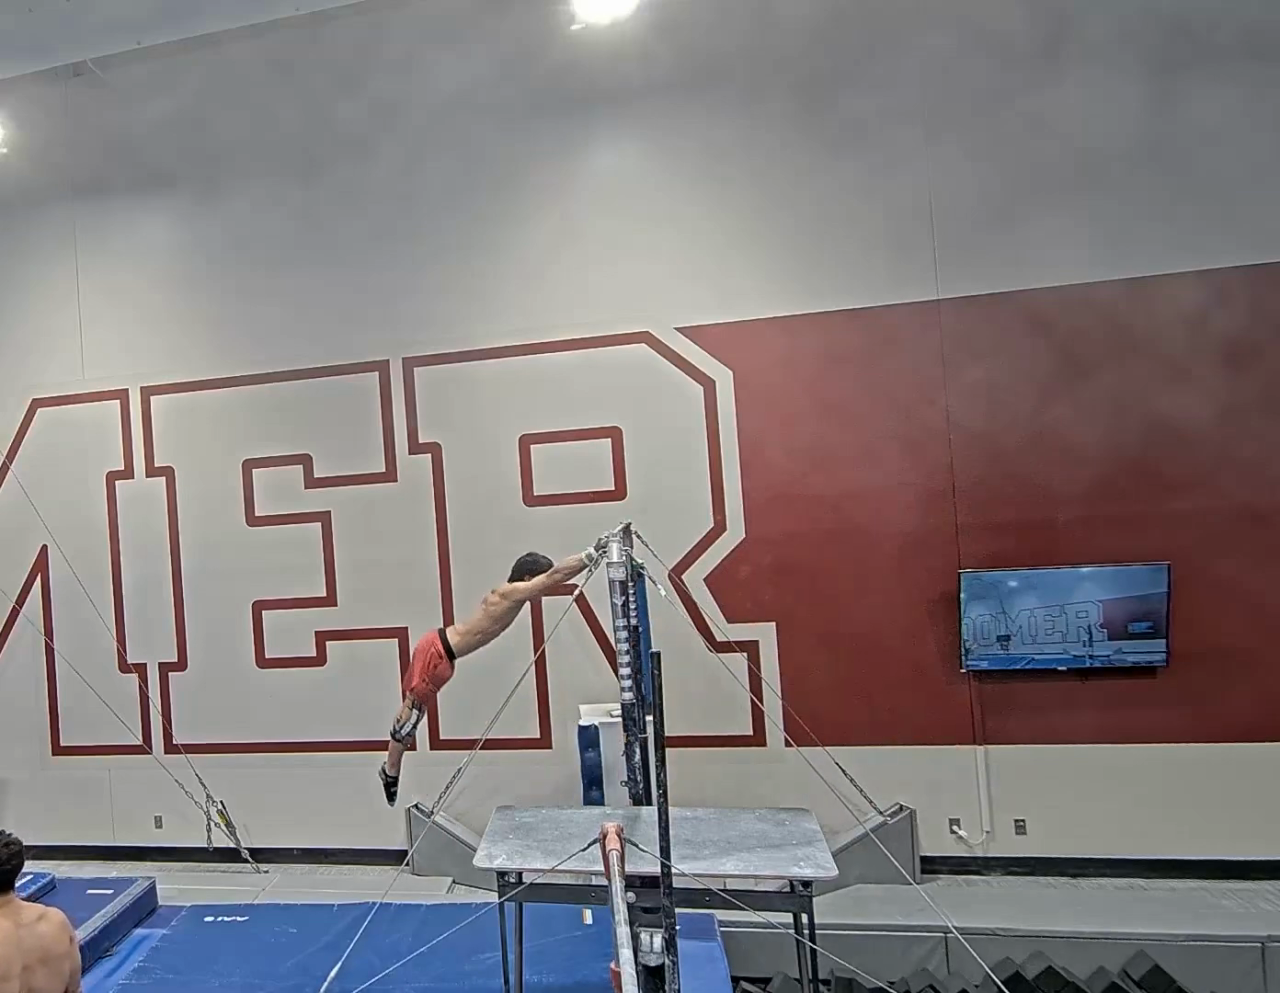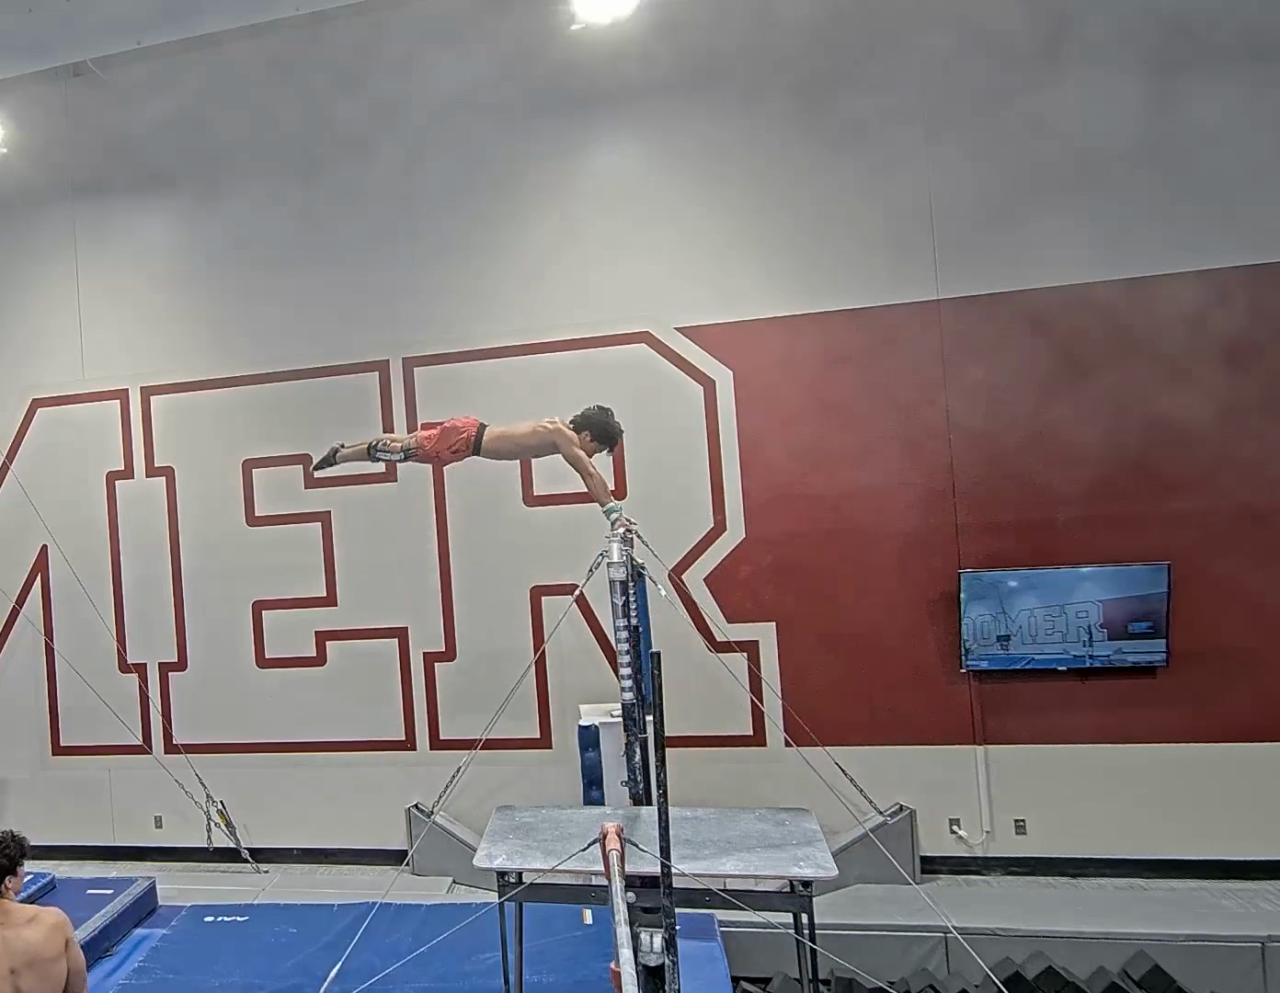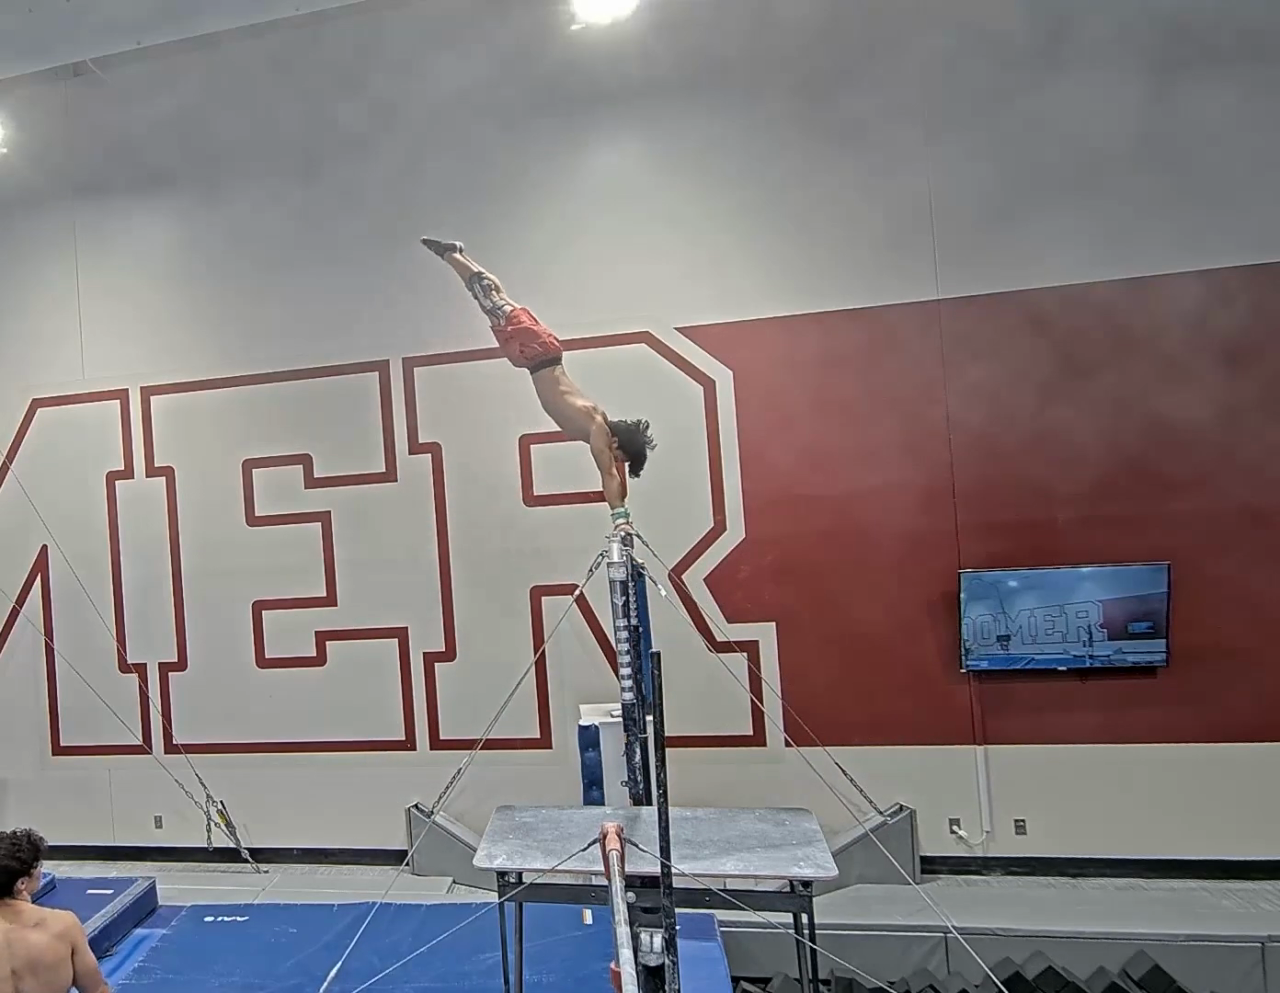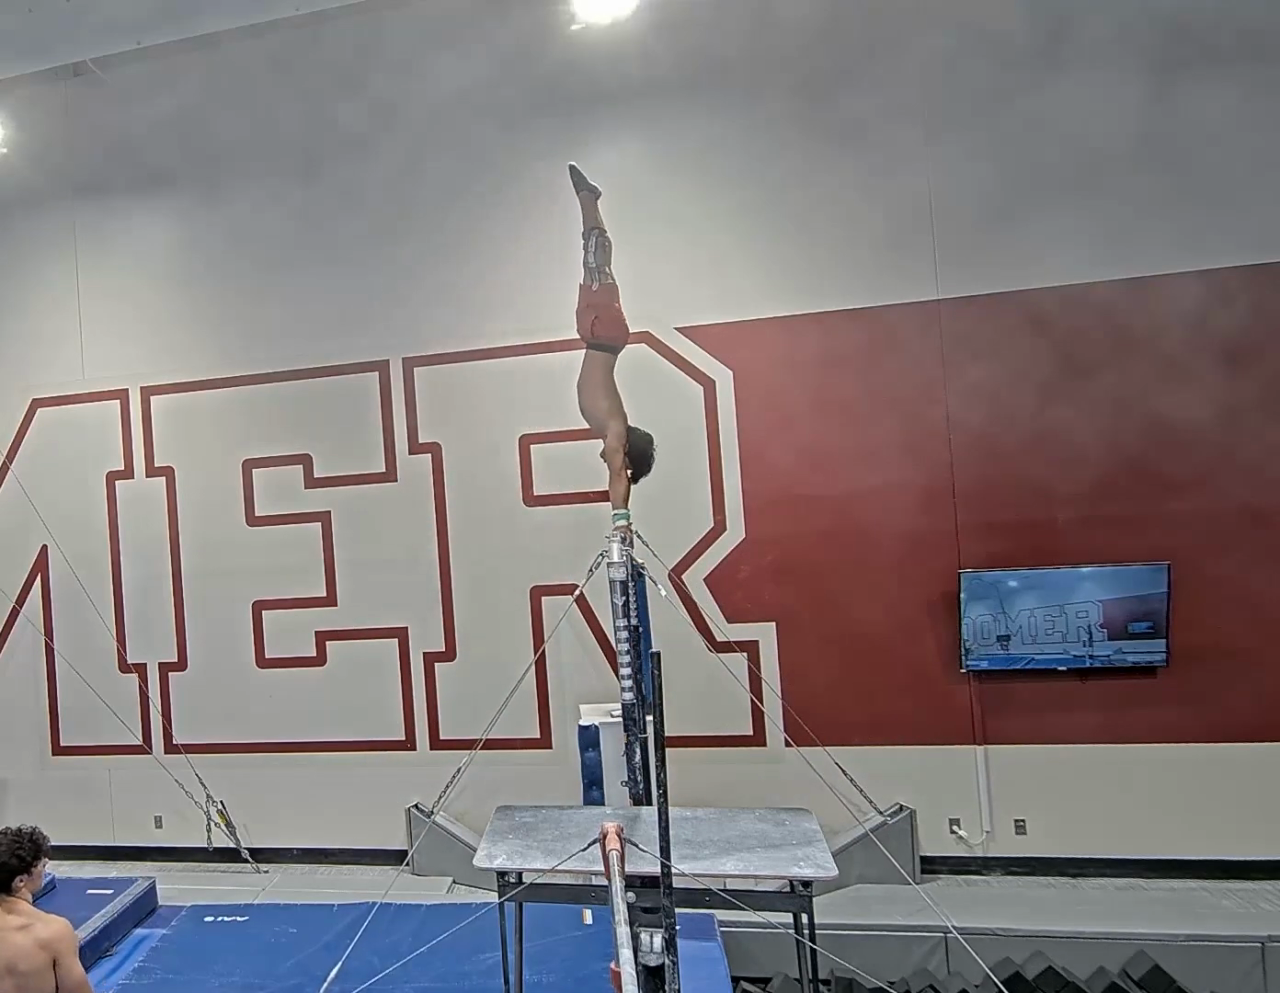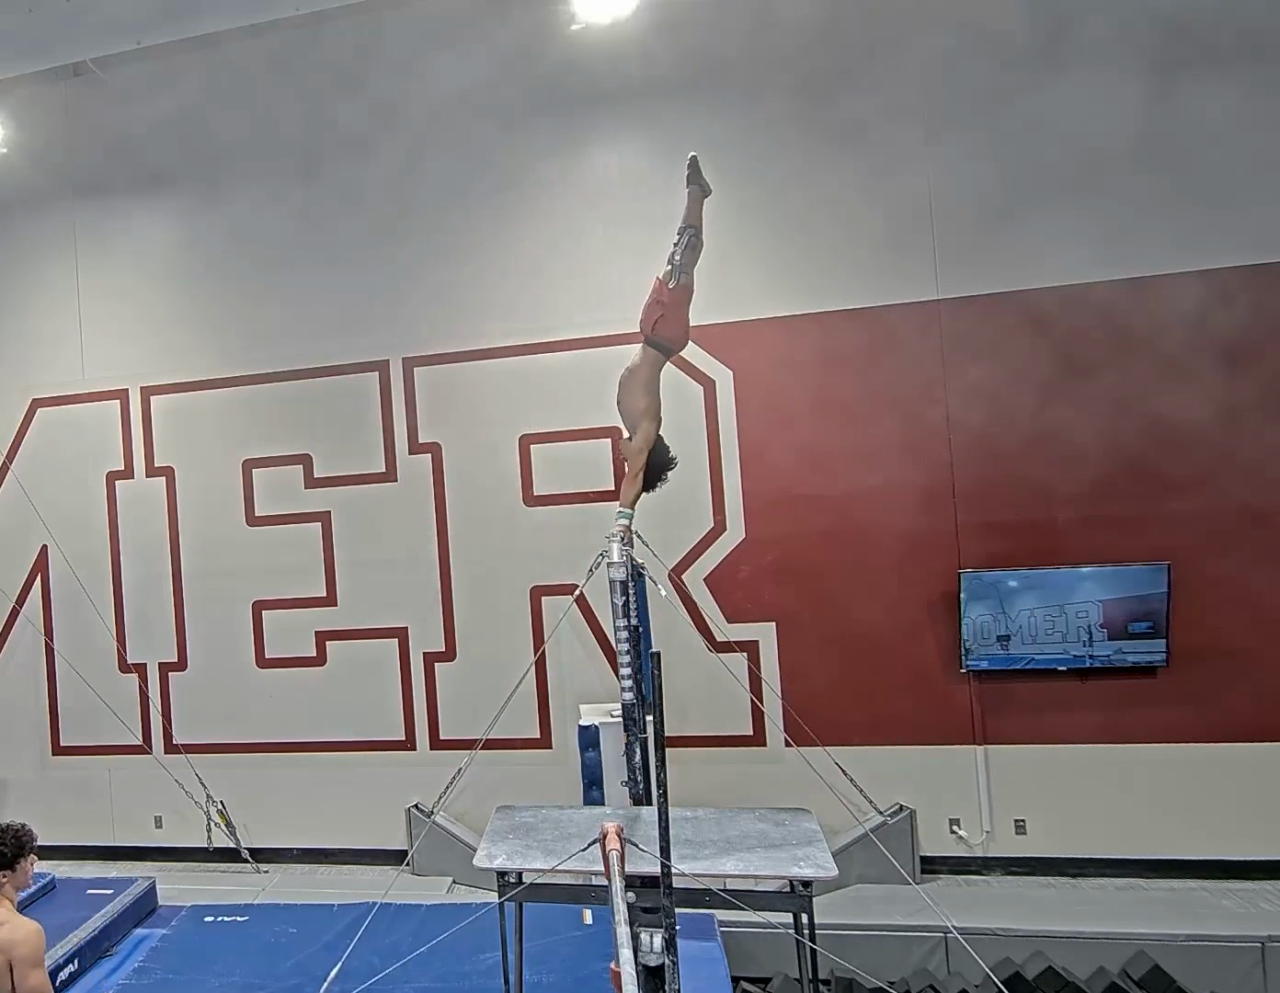
dt=0.3s
person 1, frame 1
left shoulder: (514, 591)
right shoulder: (514, 592)
left elbow: (553, 577)
right elbow: (555, 576)
left wrist: (593, 552)
right wrist: (594, 552)
left hip: (440, 649)
right hip: (436, 654)
left knee: (410, 713)
right knee: (410, 715)
left ankle: (391, 769)
right ankle: (391, 770)
person 1, frame 2
left shoulder: (561, 430)
right shoulder: (565, 437)
left elbow: (591, 474)
right elbow: (591, 476)
right wrist: (614, 511)
left hip: (469, 432)
right hip: (465, 440)
left knee: (401, 447)
right knee: (400, 450)
left ankle: (343, 452)
right ankle: (341, 454)
person 1, frame 3
left shoulder: (600, 425)
right shoulder: (597, 429)
left elbow: (612, 476)
right elbow: (610, 478)
left wrist: (620, 514)
right wrist: (620, 517)
left hip: (541, 356)
right hip: (534, 350)
left knee: (500, 303)
right knee: (496, 305)
left ankle: (455, 253)
right ankle: (453, 254)
person 1, frame 4
right shoulder: (617, 432)
left elbow: (617, 478)
right elbow: (617, 478)
left wrist: (621, 519)
right wrist: (620, 518)
left hip: (603, 338)
right hip: (603, 335)
right knee: (598, 269)
right ankle: (586, 198)
person 1, frame 5
left shoulder: (644, 433)
left elbow: (632, 480)
left wrist: (622, 520)
right wrist: (622, 519)
left hip: (659, 337)
right hip: (659, 337)
left knee: (680, 273)
left ankle: (695, 192)
